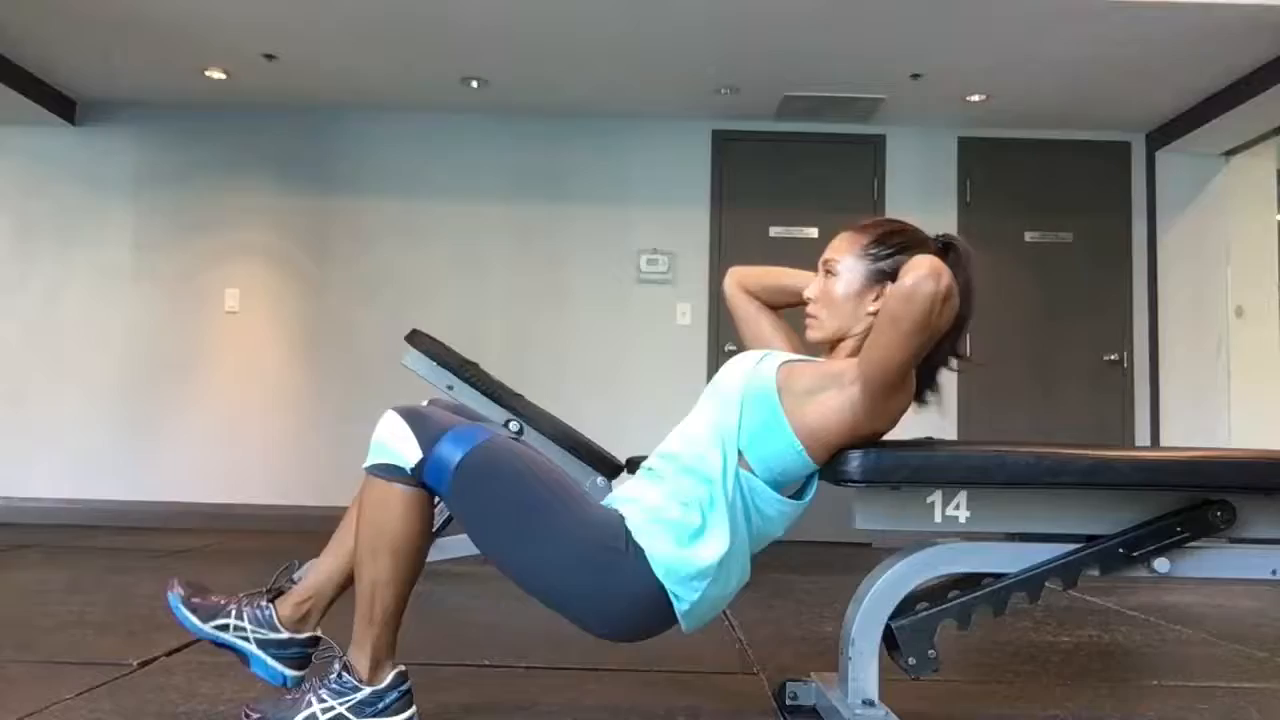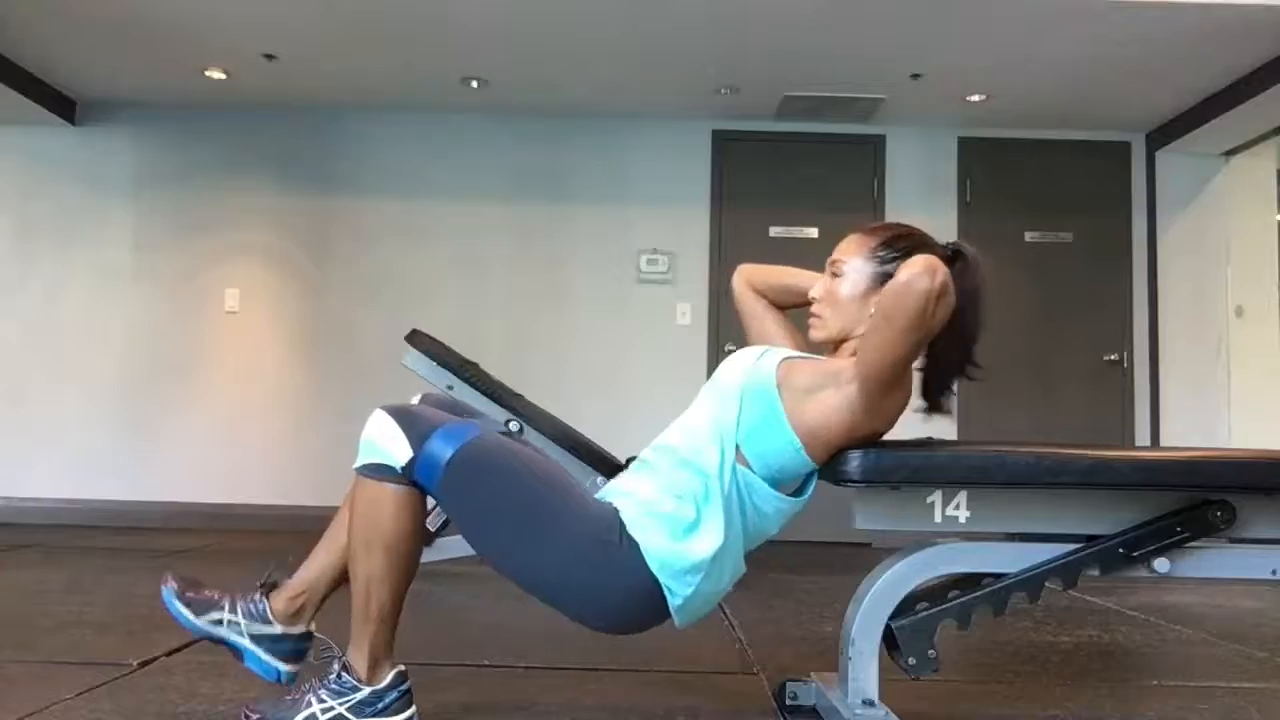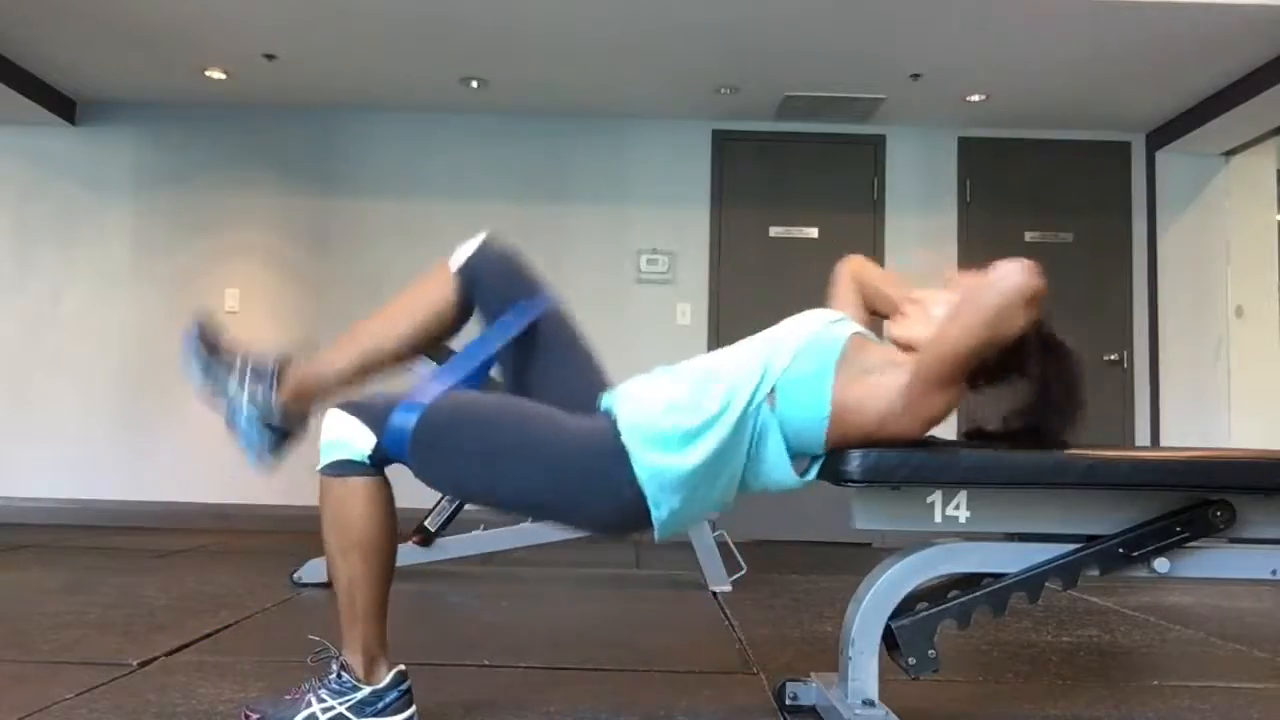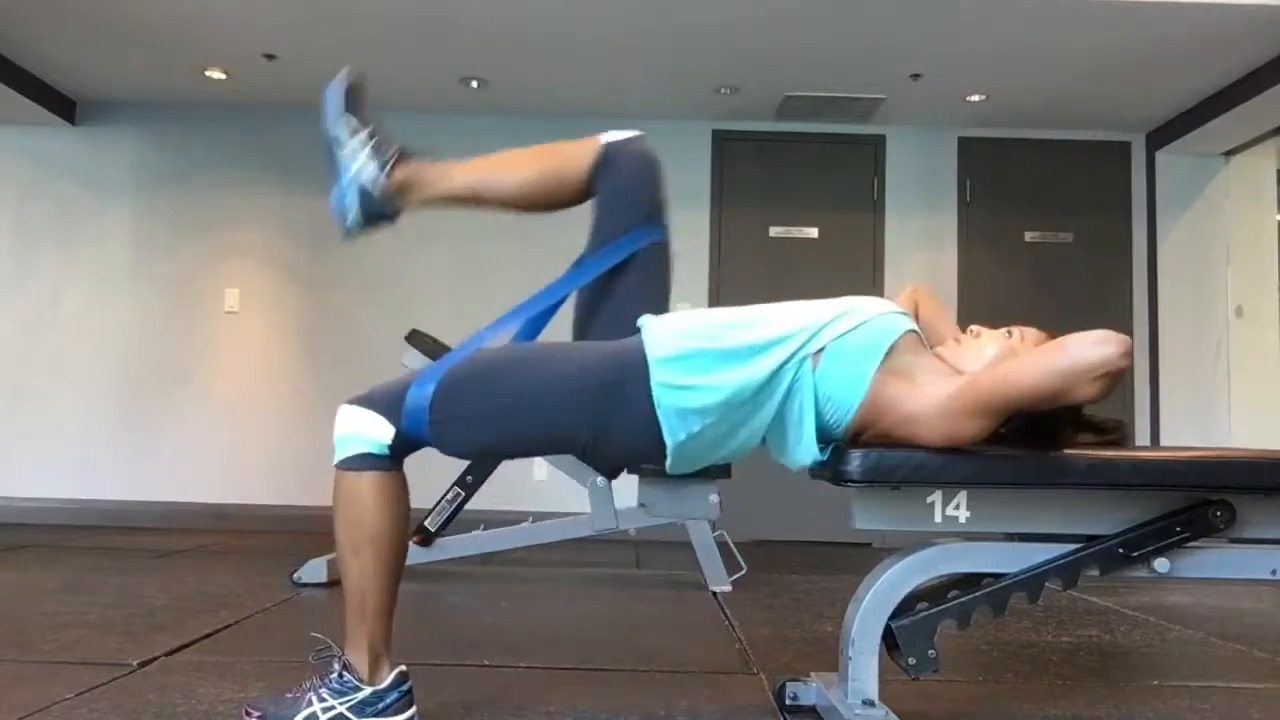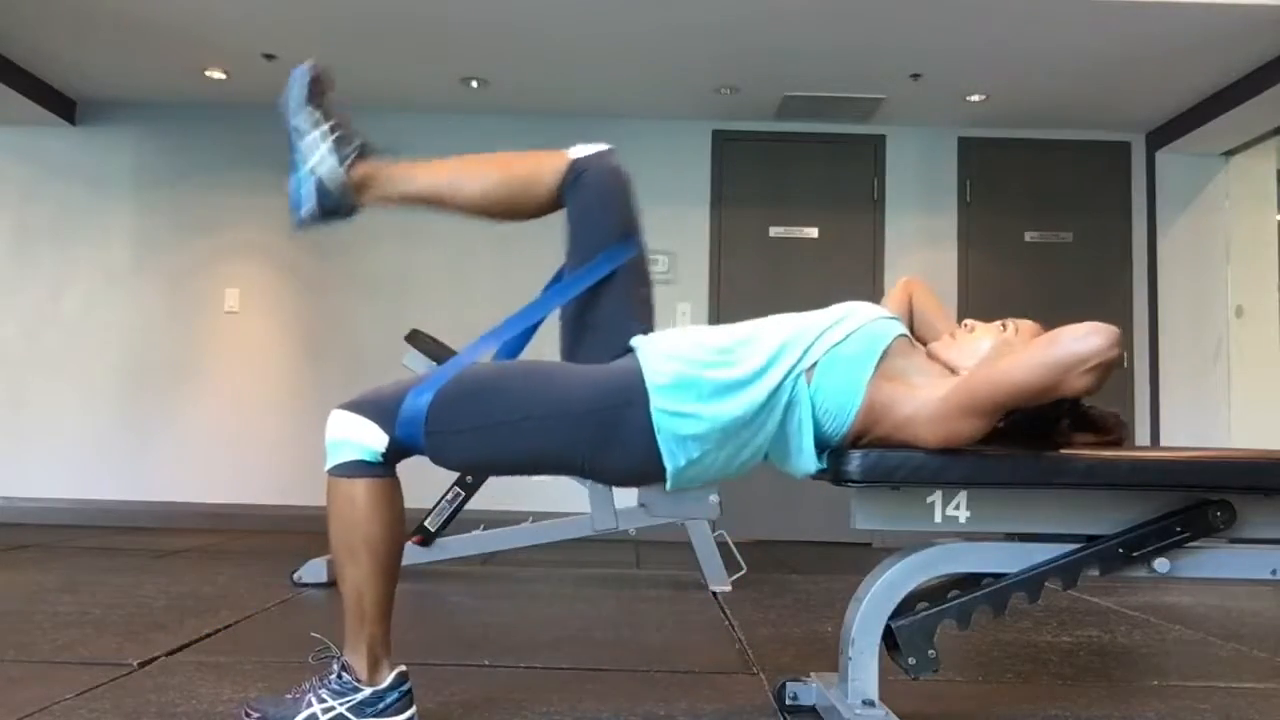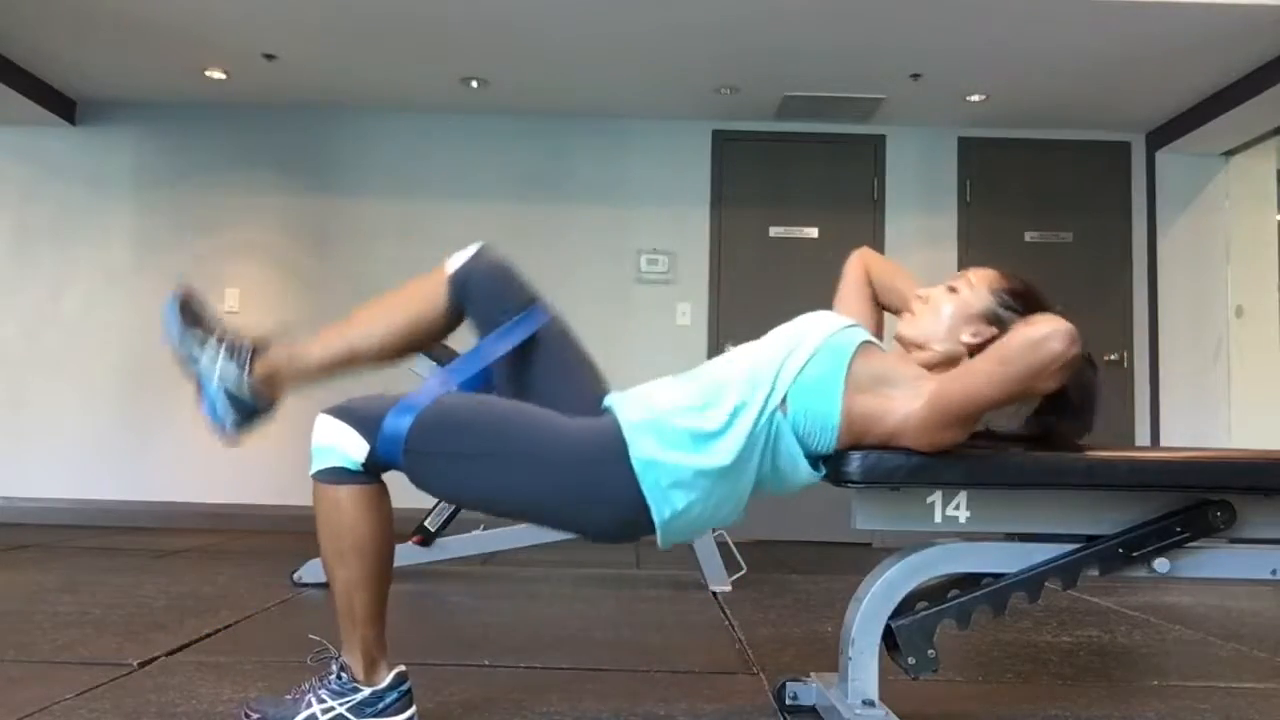
dt=0.3s
person 1, frame 1
left shoulder: (861, 395)
right shoulder: (799, 367)
left elbow: (931, 282)
right elbow: (738, 280)
left wrist: (895, 284)
right wrist: (827, 285)
left hip: (633, 576)
right hip: (626, 535)
left knee: (409, 436)
right knee: (435, 427)
right ankle: (289, 622)
person 1, frame 2
left shoulder: (860, 396)
right shoulder: (807, 369)
left elbow: (925, 280)
right elbow: (746, 277)
left wrist: (884, 283)
right wrist: (839, 285)
left hip: (628, 565)
right hip: (622, 529)
left knee: (399, 435)
right knee: (431, 414)
right ankle: (283, 615)
person 1, frame 3
left shoulder: (908, 393)
right shoulder: (870, 355)
left elbow: (1015, 281)
right elbow: (849, 269)
left wrist: (935, 318)
right wrist: (916, 308)
left hip: (620, 468)
right hip: (614, 425)
left knee: (356, 431)
right knee: (484, 266)
right ankle: (283, 399)
person 1, frame 4
left shoulder: (949, 408)
right shoulder: (918, 359)
left elbow: (1106, 350)
right elbow: (922, 291)
left wrist: (985, 356)
right wrist: (954, 336)
left hip: (642, 392)
right hip: (645, 358)
left knee: (370, 424)
right knee: (627, 159)
right ankle: (391, 183)
person 1, frame 5
left shoulder: (946, 410)
right shoulder: (914, 360)
left elbow: (1095, 344)
right elbow: (911, 284)
left wrist: (983, 349)
right wrist: (954, 329)
left hip: (639, 413)
right hip: (641, 375)
left knee: (361, 428)
right knee: (593, 174)
right ankle: (351, 178)
person 1, frame 6
left shoulder: (920, 405)
right shoulder: (871, 357)
left elbow: (1056, 342)
right elbow: (861, 258)
left wrist: (1002, 318)
right wrist: (925, 300)
left hip: (624, 473)
right hip: (614, 429)
left knee: (349, 434)
right knee: (477, 276)
right ankle: (262, 379)
